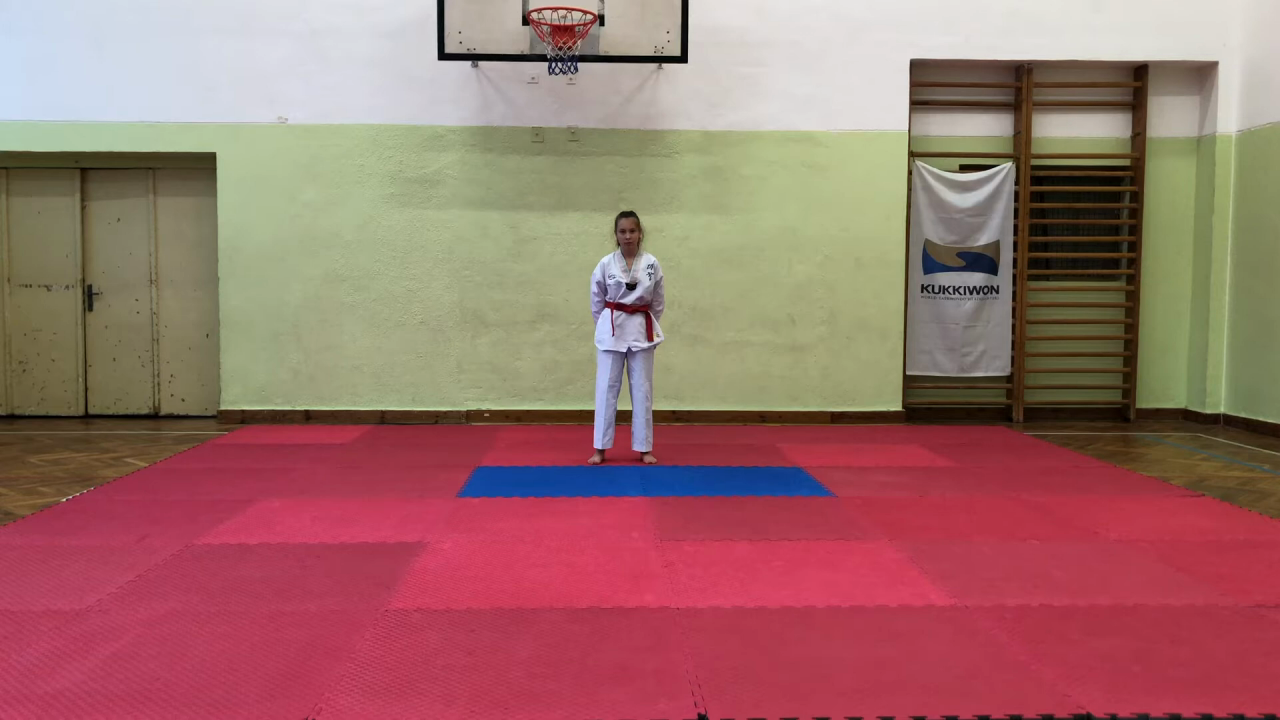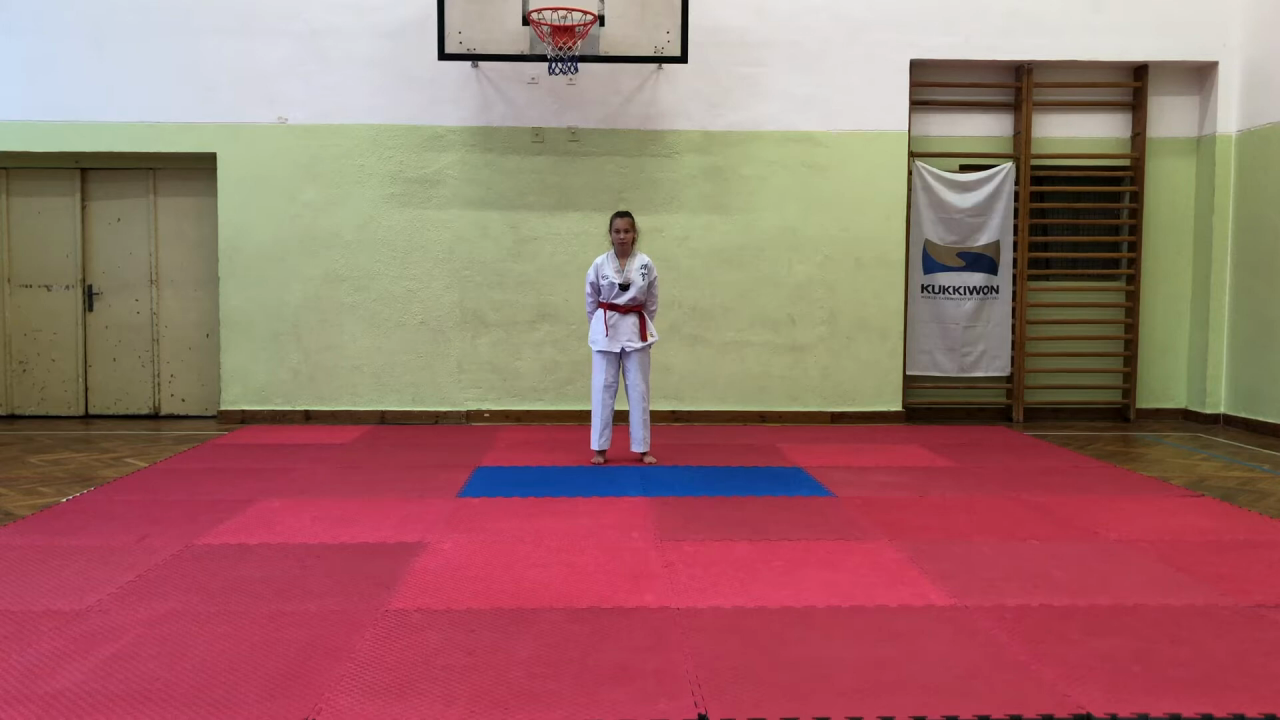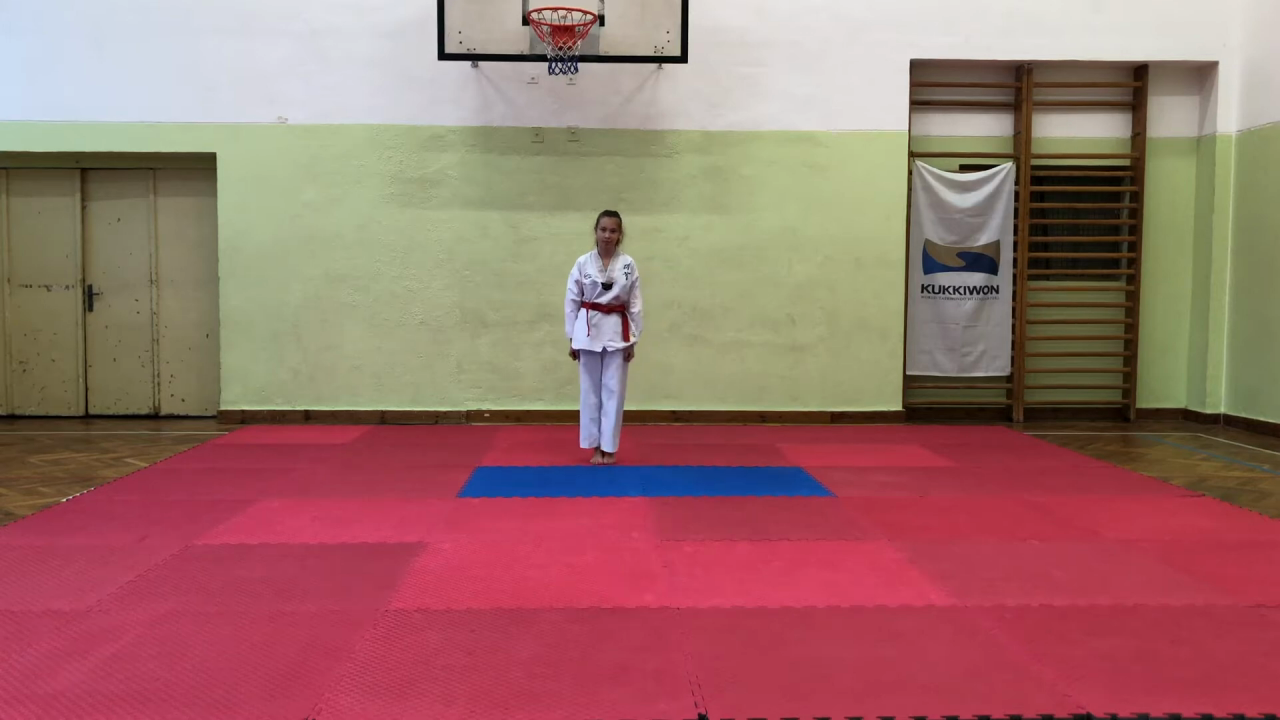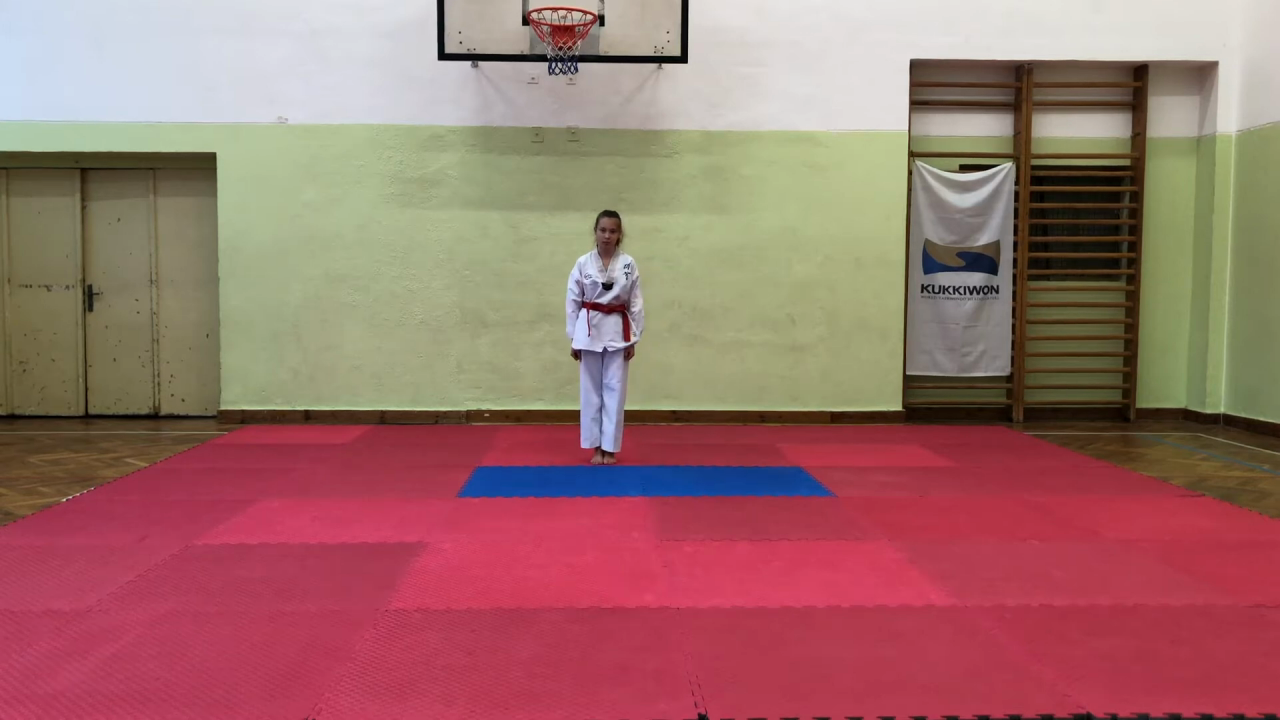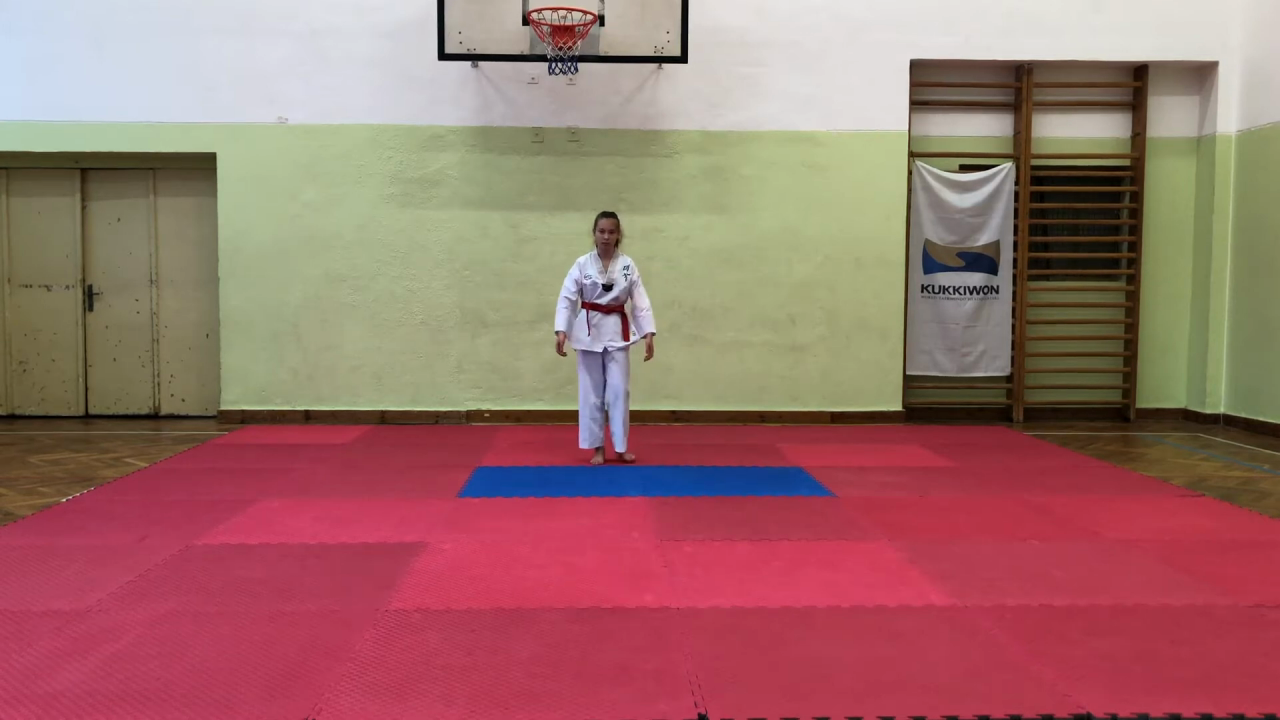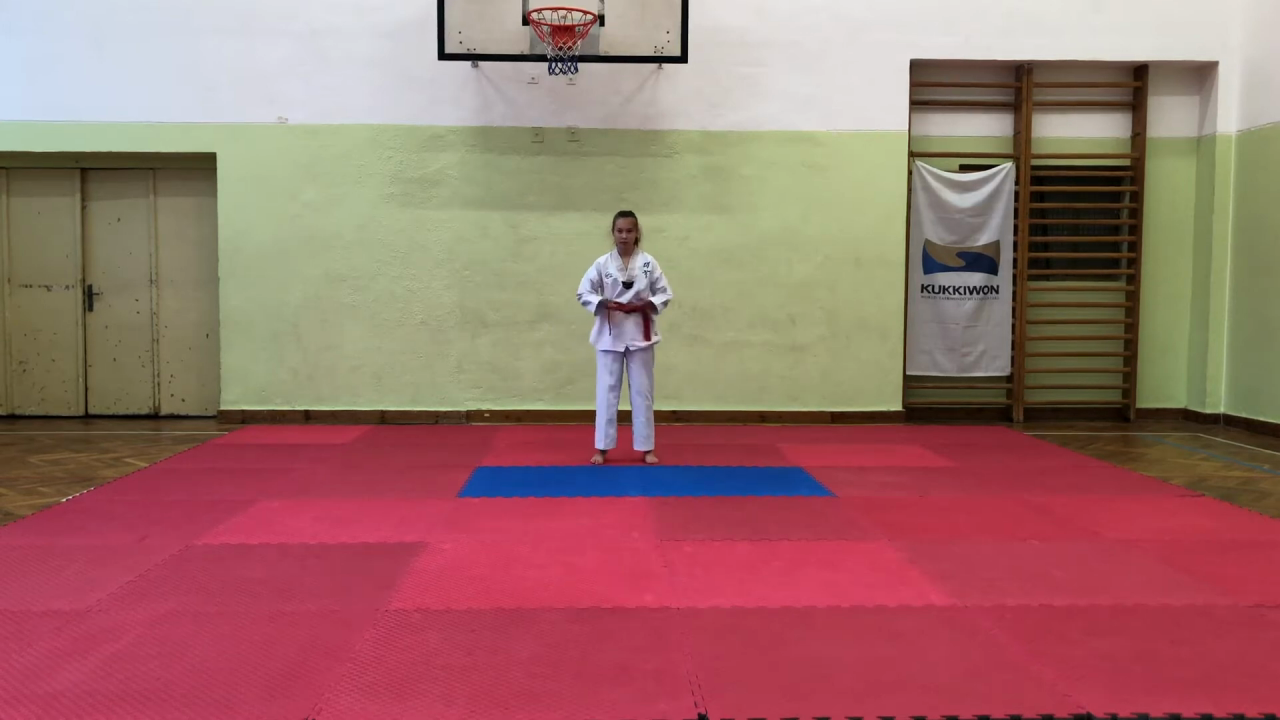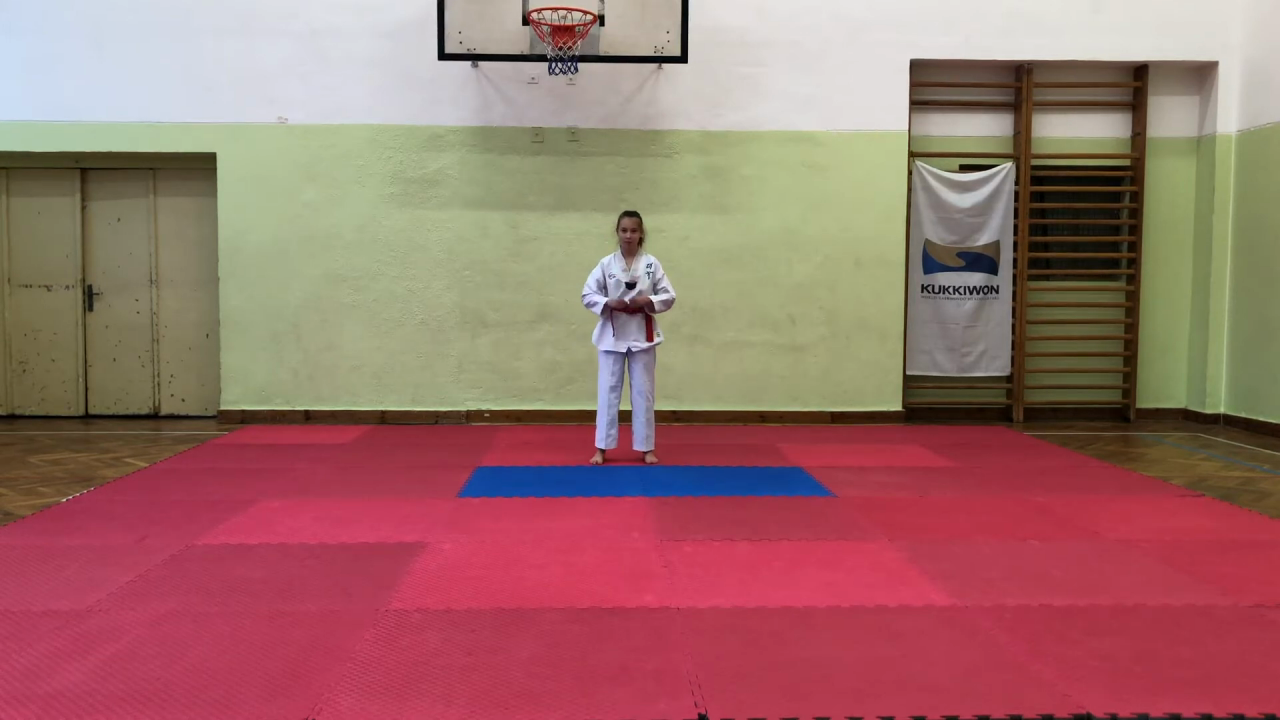
dt=0.7s
person 1, frame 1
left shoulder: (652, 264)
right shoulder: (606, 264)
left elbow: (658, 302)
right elbow: (596, 301)
left wrist: (649, 329)
right wrist: (607, 327)
left hip: (641, 329)
right hip: (612, 329)
left knee: (642, 388)
right knee: (607, 387)
left ankle: (644, 447)
right ankle: (600, 447)
person 1, frame 2
left shoulder: (645, 264)
right shoulder: (600, 264)
left elbow: (651, 303)
right elbow: (591, 302)
left wrist: (644, 332)
right wrist: (596, 331)
left hip: (635, 330)
right hip: (606, 329)
left knee: (639, 389)
right knee: (604, 389)
left ankle: (643, 449)
right ankle: (601, 448)
person 1, frame 3
left shoulder: (628, 264)
right shoulder: (583, 263)
left elbow: (635, 304)
right elbow: (572, 302)
left wrist: (633, 341)
right wrist: (572, 338)
left hip: (617, 331)
right hip: (589, 330)
left knee: (614, 390)
right knee: (591, 389)
left ankle: (609, 448)
right ankle: (596, 446)
person 1, frame 4
left shoulder: (628, 264)
right shoulder: (583, 263)
left elbow: (635, 304)
right elbow: (573, 302)
left wrist: (633, 339)
right wrist: (573, 338)
left hip: (617, 331)
right hip: (589, 330)
left knee: (614, 389)
right knee: (591, 389)
left ankle: (610, 448)
right ankle: (596, 447)
person 1, frame 5
left shoulder: (628, 265)
right shoulder: (582, 264)
left elbow: (641, 301)
right elbow: (567, 298)
left wrist: (648, 333)
right wrist: (562, 330)
left hip: (617, 331)
right hip: (589, 331)
left knee: (619, 390)
right knee: (591, 391)
left ankle: (621, 447)
right ankle: (597, 447)
person 1, frame 6
left shoulder: (648, 262)
right shoulder: (602, 263)
left elbow: (665, 294)
right elbow: (583, 294)
left wrist: (650, 303)
right wrist: (602, 303)
left hip: (640, 330)
right hip: (610, 331)
left knee: (642, 390)
right knee: (607, 389)
left ankle: (647, 447)
right ankle: (602, 447)
person 1, frame 7
left shoulder: (651, 263)
right shoulder: (606, 264)
left elbow: (669, 297)
right elbow: (587, 295)
left wrist: (647, 301)
right wrist: (608, 302)
left hip: (642, 332)
right hip: (612, 332)
left knee: (643, 390)
right knee: (608, 389)
left ankle: (646, 447)
right ankle: (602, 447)
